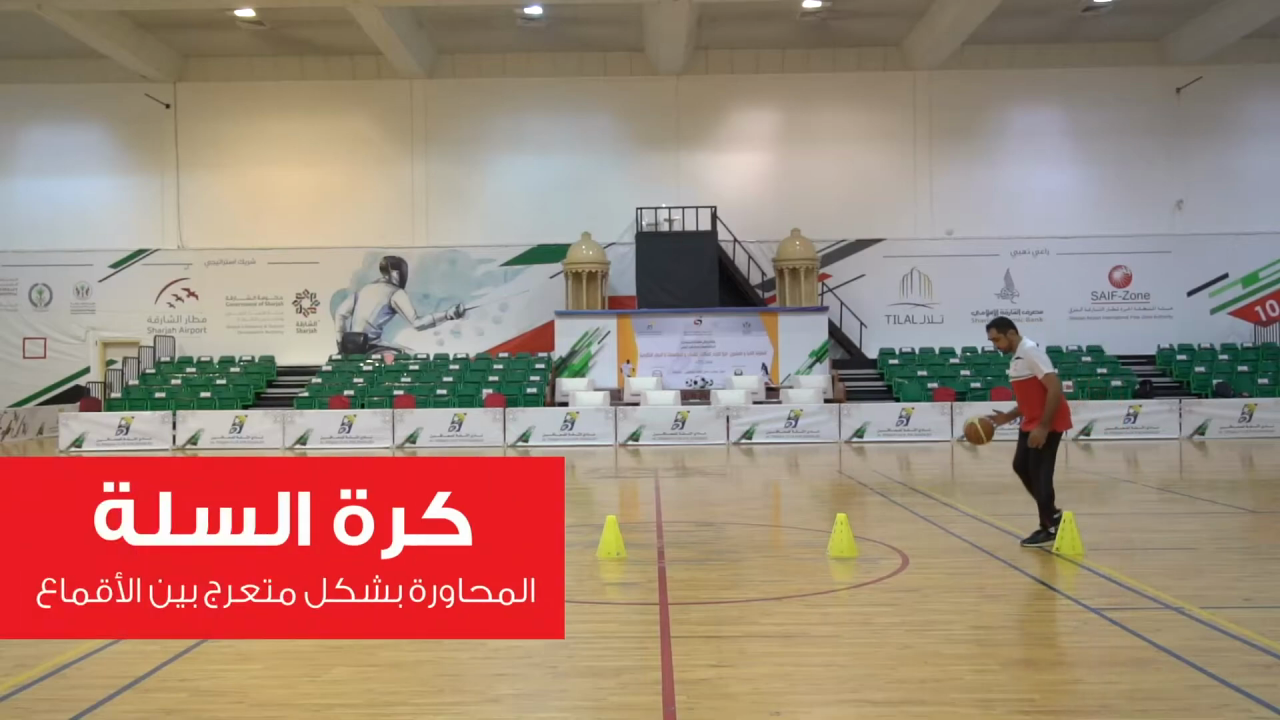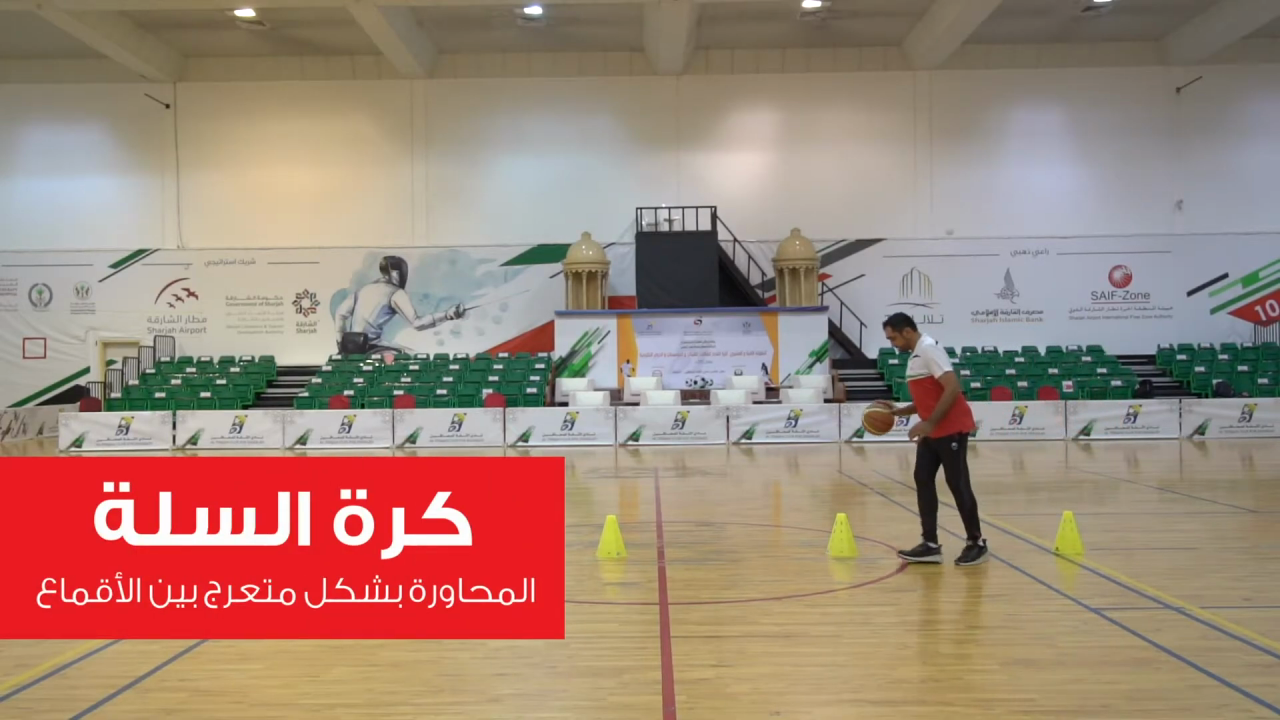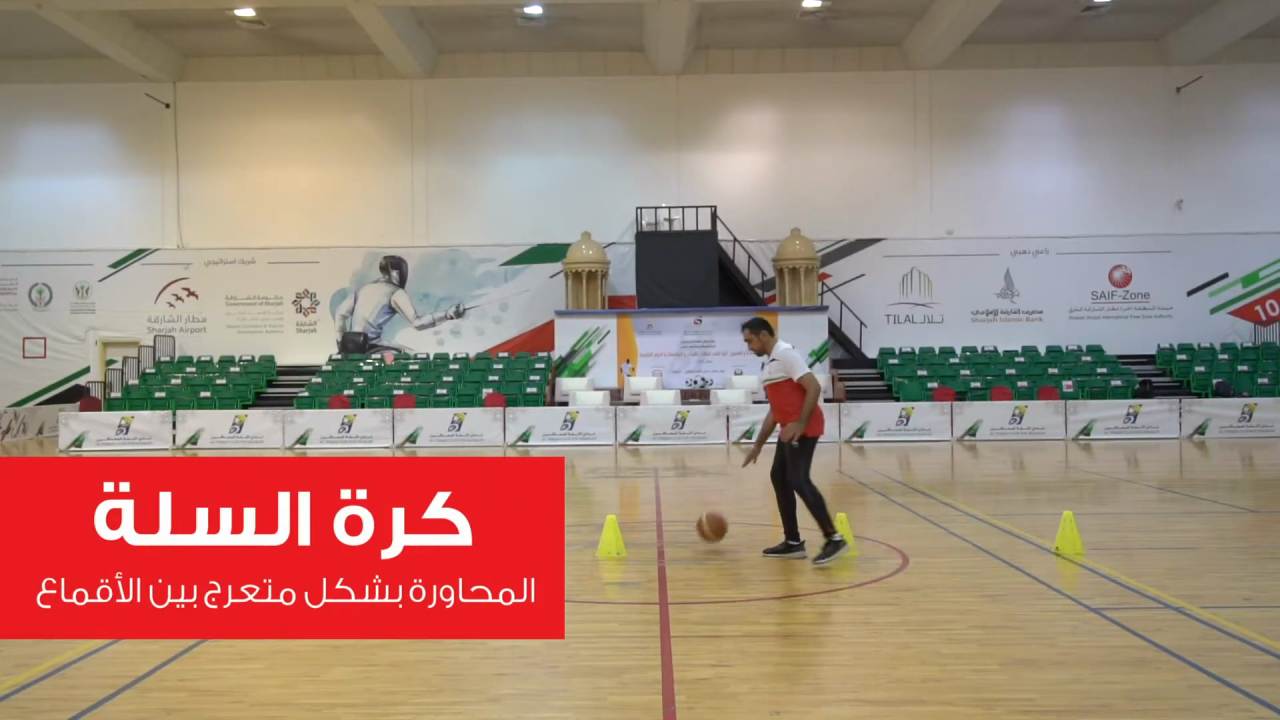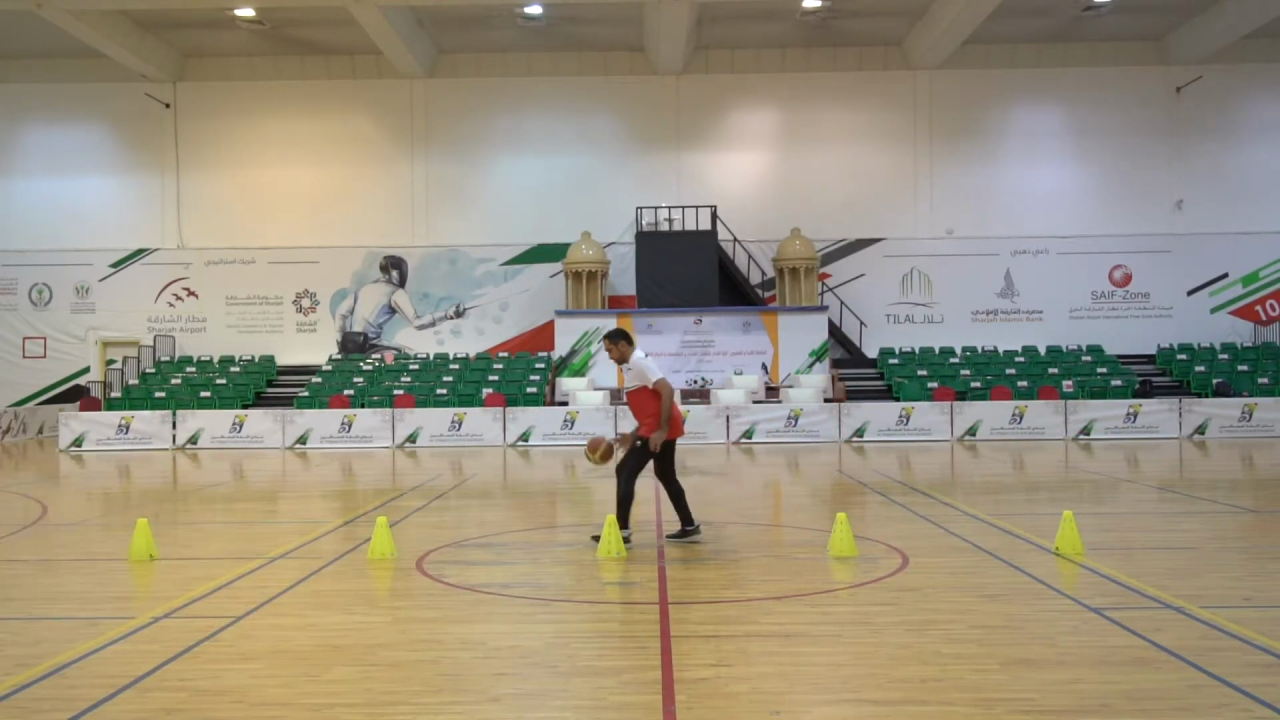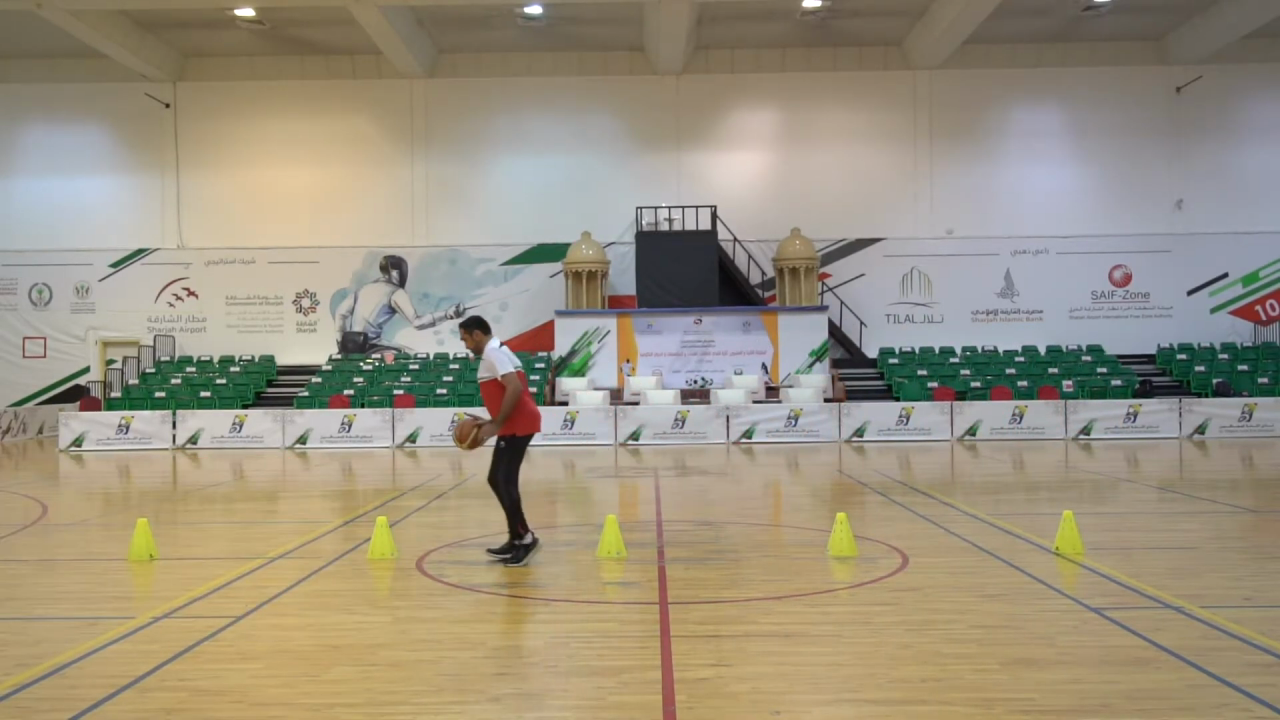
dt=1s
person 1, frame 1
left shoulder: (1030, 351)
right shoulder: (1017, 357)
left elbow: (1055, 388)
left wrist: (1043, 427)
right wrist: (1009, 416)
left hip: (1048, 423)
right hip: (1032, 422)
left knee: (1040, 473)
right knee: (1021, 467)
left ankle: (1048, 529)
right ankle: (1052, 515)
person 1, frame 2
left shoulder: (929, 349)
right shoulder: (916, 356)
left elbow: (952, 388)
left wrist: (929, 423)
right wrist: (899, 411)
left hip: (951, 428)
right hip: (932, 429)
left knee: (957, 483)
right knee: (923, 479)
left ankle: (976, 543)
right ankle: (930, 544)
person 1, frame 3
left shoulder: (786, 354)
right shoulder: (770, 363)
left elbow: (814, 388)
right elbow: (775, 410)
left wrist: (801, 423)
right wrist: (758, 446)
left hip: (802, 429)
right hip: (790, 429)
left knee: (798, 480)
right knee: (779, 478)
left ankle: (834, 538)
right ankle: (793, 542)
person 1, frame 4
left shoulder: (640, 363)
right shoulder: (635, 366)
left elbow: (667, 391)
left wrist: (662, 430)
right wrist: (633, 436)
left hip: (659, 429)
right hip: (659, 428)
left knee: (624, 472)
right knee: (665, 475)
left ankle: (623, 532)
right ankle: (689, 527)
person 1, frame 5
left shoulder: (493, 353)
right shoulder: (499, 352)
left elbow: (515, 388)
left wrist: (496, 424)
right wrist: (493, 423)
left hip: (516, 426)
right hip: (518, 424)
left knee: (501, 480)
right knee: (501, 479)
left ankle: (524, 539)
right ankle: (517, 539)
